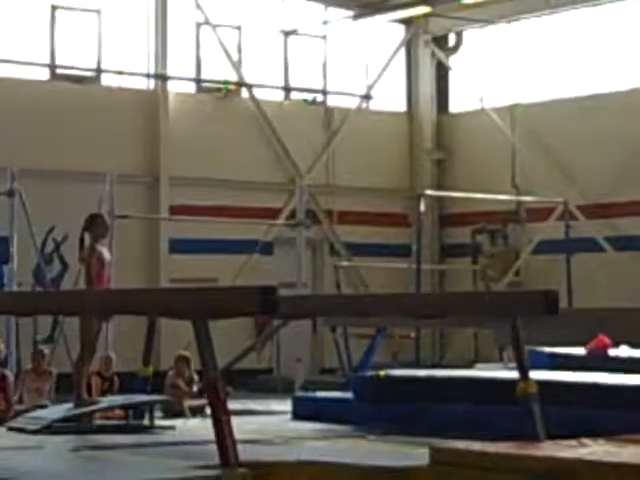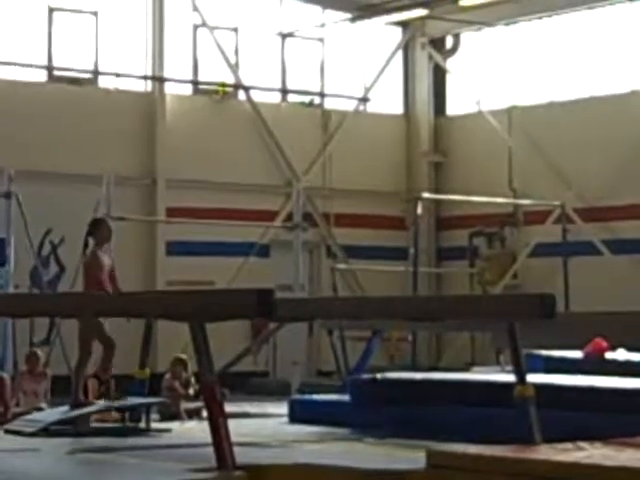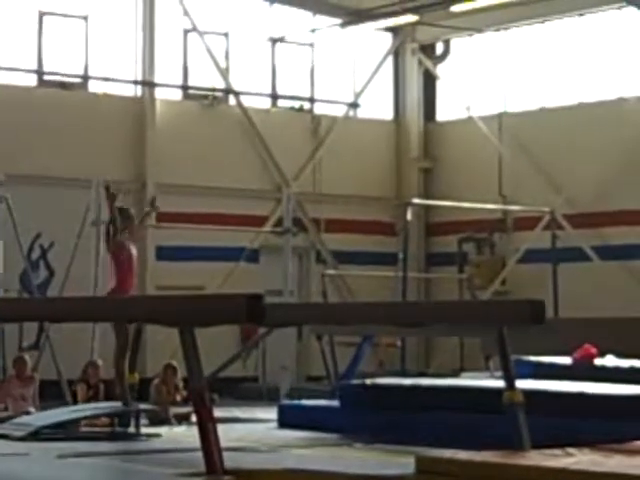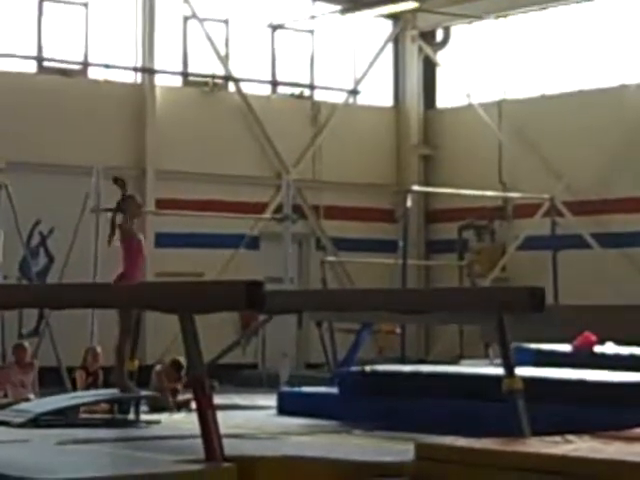
dt=0.7s
person 1, frame 1
left shoulder: (104, 250)
right shoulder: (93, 250)
right elbow: (91, 281)
left knee: (90, 350)
right knee: (86, 350)
left ankle: (82, 393)
right ankle: (79, 394)
person 1, frame 2
left shoulder: (107, 256)
right shoulder: (93, 256)
left elbow: (114, 284)
right elbow: (102, 286)
left knee: (85, 353)
right knee: (109, 344)
left ankle: (77, 396)
person 1, frame 3
left shoulder: (128, 240)
right shoulder: (117, 241)
left elbow: (139, 224)
right elbow: (115, 224)
left wrist: (151, 209)
right wrist: (111, 204)
left hip: (126, 297)
right hip: (118, 298)
left knee: (123, 343)
right knee: (123, 343)
left ankle: (122, 389)
right ankle: (123, 391)
person 1, frame 4
left shoulder: (132, 228)
right shoulder: (127, 228)
left elbow: (130, 213)
right elbow: (128, 213)
right wrist: (126, 197)
left hip: (132, 283)
right hip: (127, 283)
left knee: (128, 331)
right knee: (126, 331)
left ankle: (121, 376)
right ankle: (121, 378)
